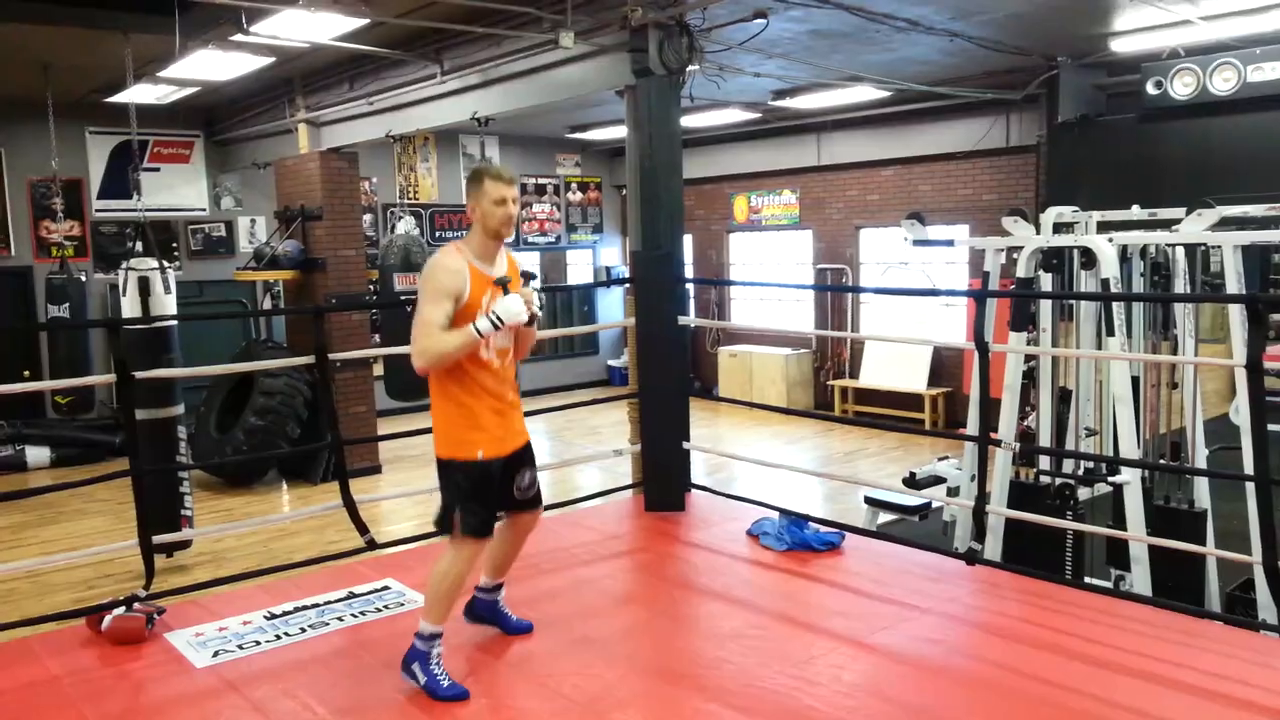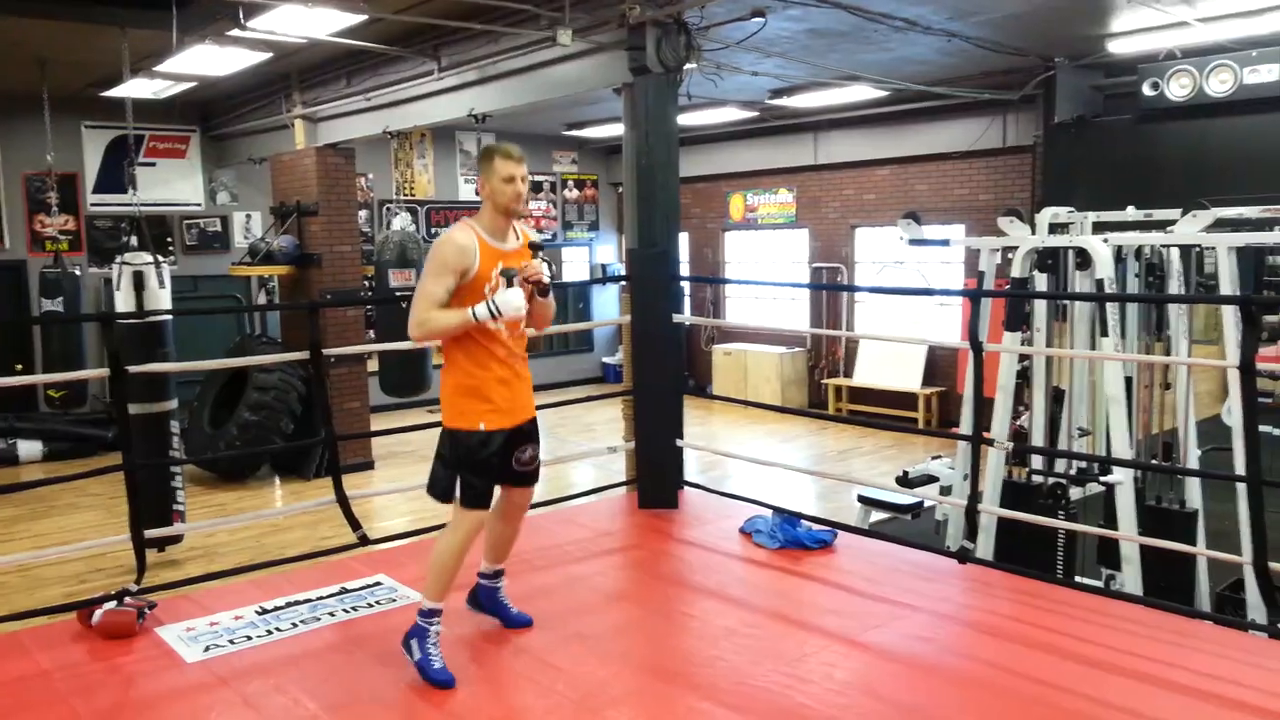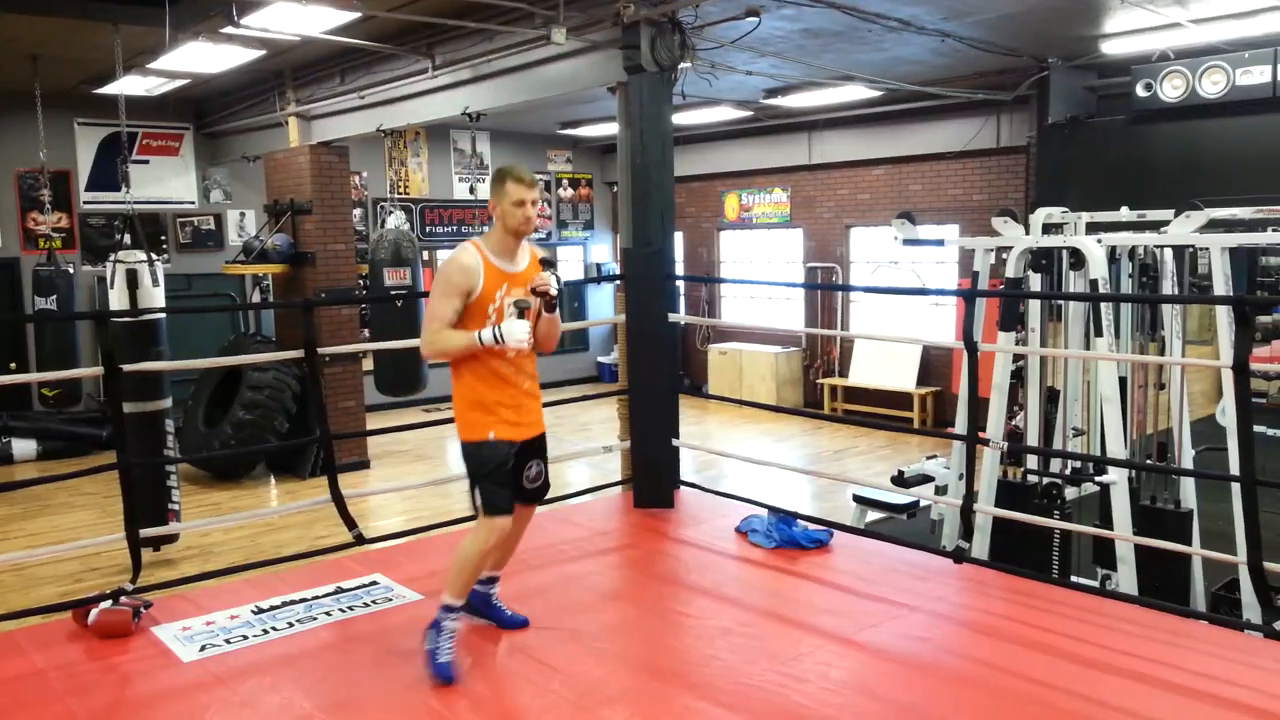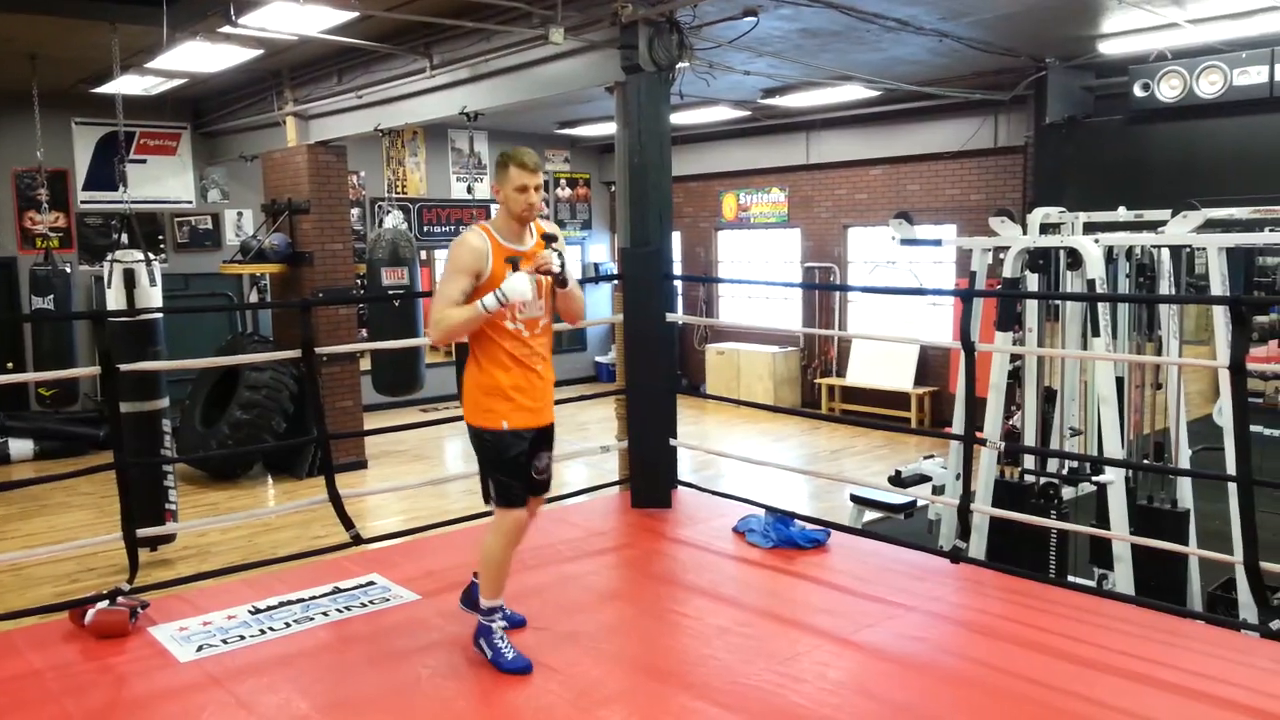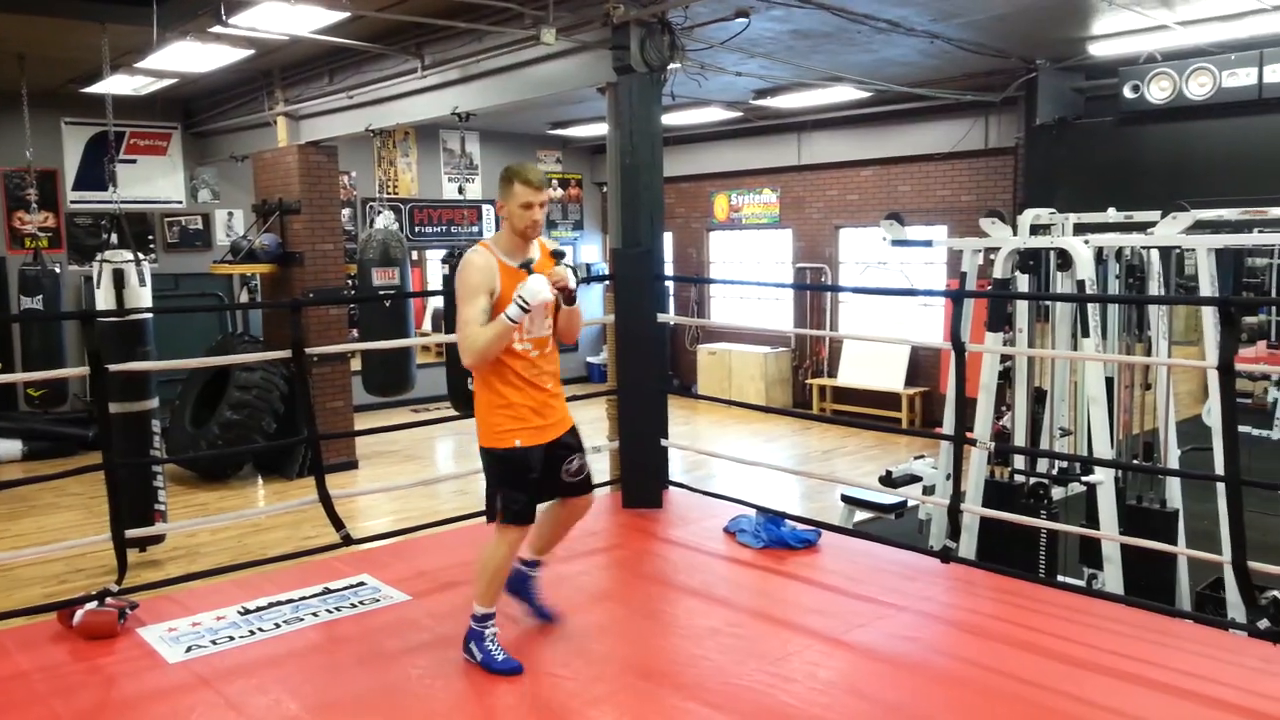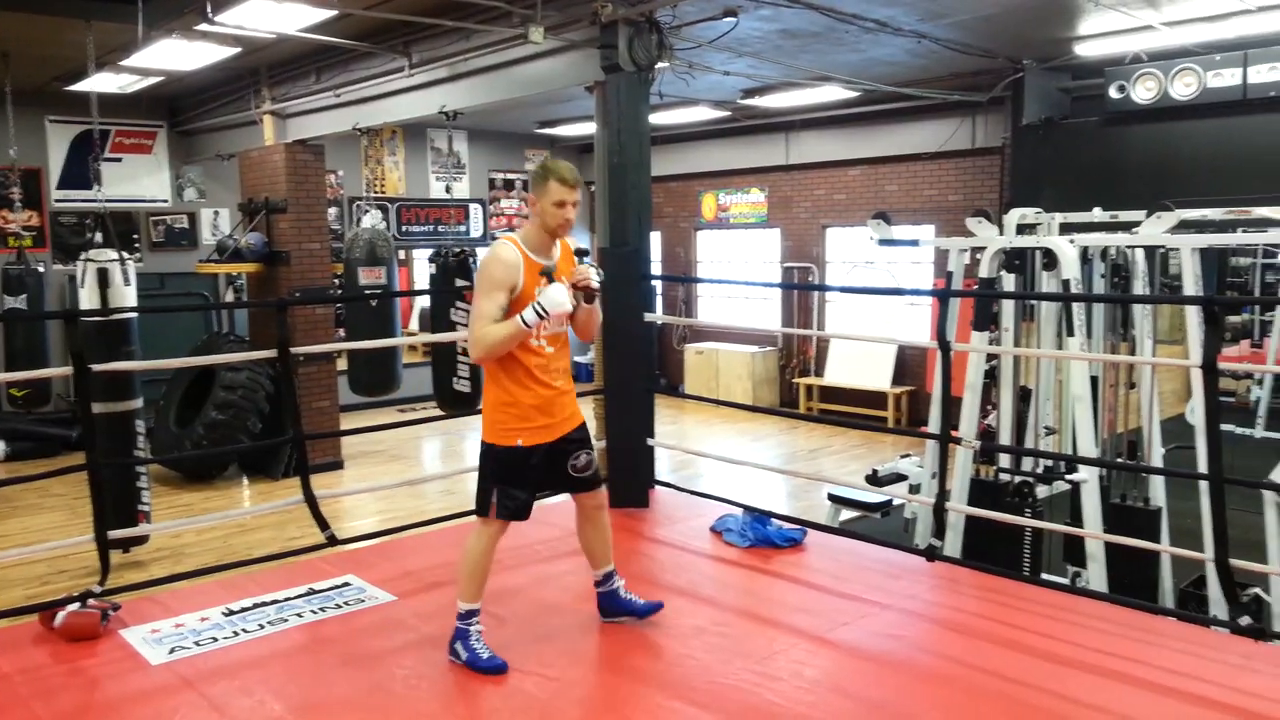
dt=0.2s
person 1, frame 1
left shoulder: (510, 264)
right shoulder: (447, 268)
right elbow: (423, 357)
left wrist: (527, 316)
right wrist: (489, 321)
left hip: (508, 423)
right hip: (466, 432)
left knee: (524, 515)
right knee: (468, 542)
left ankle: (487, 599)
right ankle: (423, 652)
person 1, frame 2
left shoulder: (526, 239)
right shoulder: (457, 244)
left elbow: (540, 323)
right elbow: (419, 326)
left wrist: (540, 289)
right wrist: (488, 309)
left hip: (517, 398)
right hip: (473, 404)
left knee: (518, 495)
right knee: (471, 516)
left ankle: (489, 587)
right ankle: (424, 630)
person 1, frame 3
left shoulder: (537, 259)
right shoulder: (464, 264)
left elbow: (548, 344)
right elbow: (430, 343)
left wrist: (550, 302)
right wrist: (493, 336)
left hip: (527, 413)
right hip: (484, 418)
left knee: (522, 512)
right knee: (493, 524)
left ankle: (483, 593)
right ankle: (443, 623)
person 1, frame 4
left shoulder: (547, 238)
right shoulder: (472, 247)
left elbow: (575, 315)
right elbow: (439, 329)
left wrist: (561, 274)
right wrist: (498, 297)
left hip: (537, 400)
right hip: (495, 405)
left knee: (528, 504)
right knee: (511, 515)
left ankle: (479, 585)
right ankle: (489, 624)
person 1, frame 5
left shoulder: (548, 253)
right shoulder: (479, 265)
left elbow: (568, 336)
right elbow: (472, 355)
left wrist: (567, 294)
right wrist: (521, 304)
left hip: (553, 412)
right hip: (508, 421)
left knee: (577, 499)
right knee: (512, 527)
left ankle: (523, 573)
right ankle: (481, 631)
person 1, frame 6
left shoulder: (569, 252)
right shoulder: (503, 259)
left elbow: (586, 334)
right elbow: (479, 347)
left wrist: (588, 296)
right wrist: (537, 310)
left hip: (561, 409)
right hip: (514, 418)
left knee: (593, 499)
right knee: (495, 523)
left ankle: (609, 594)
right ankle: (465, 630)
